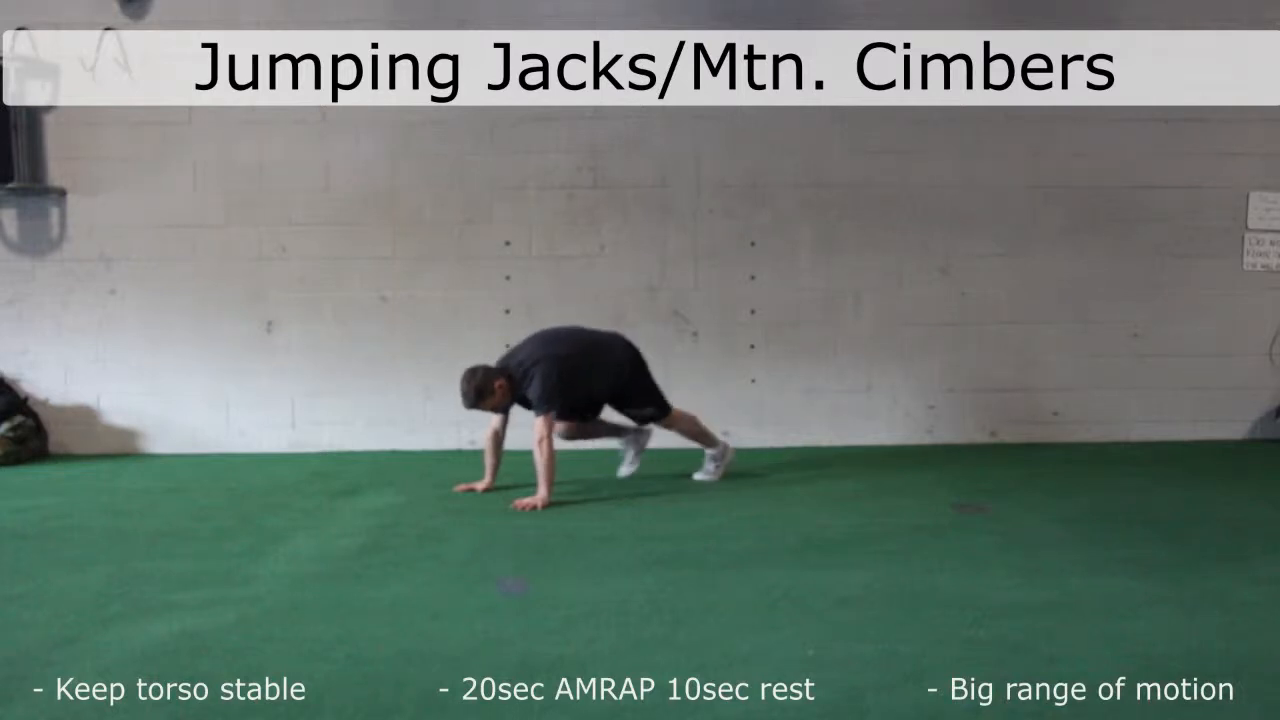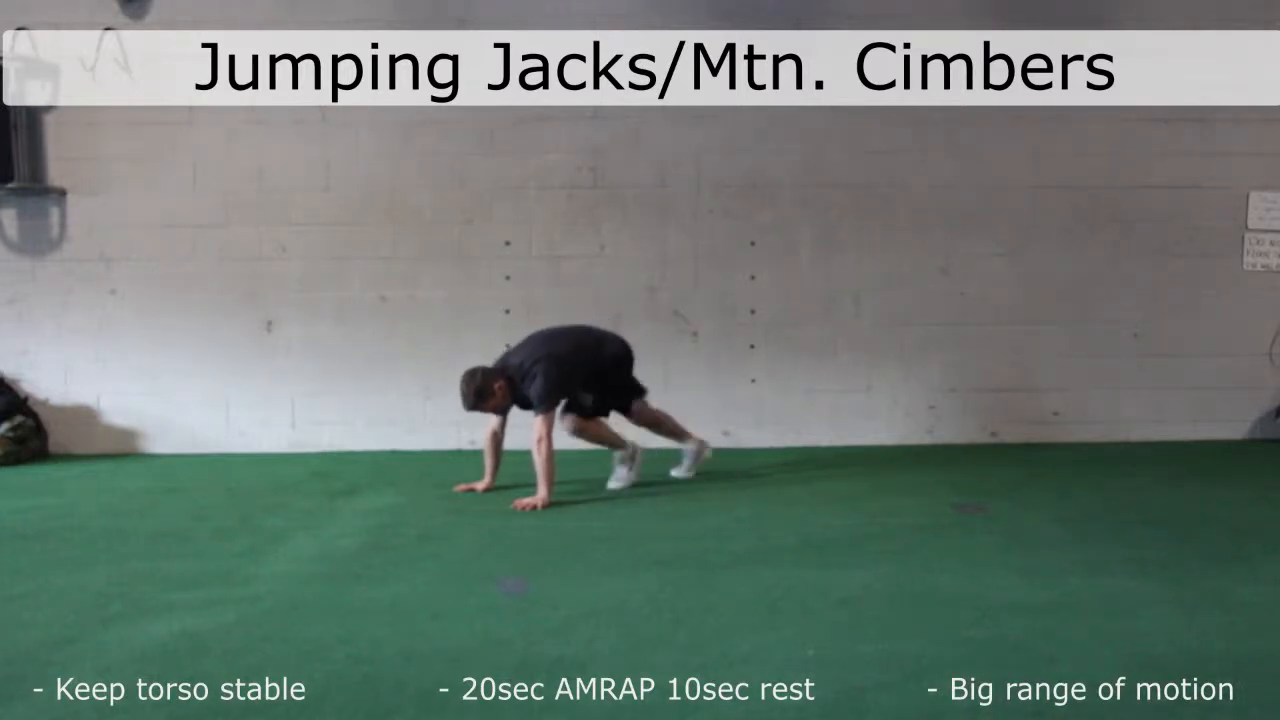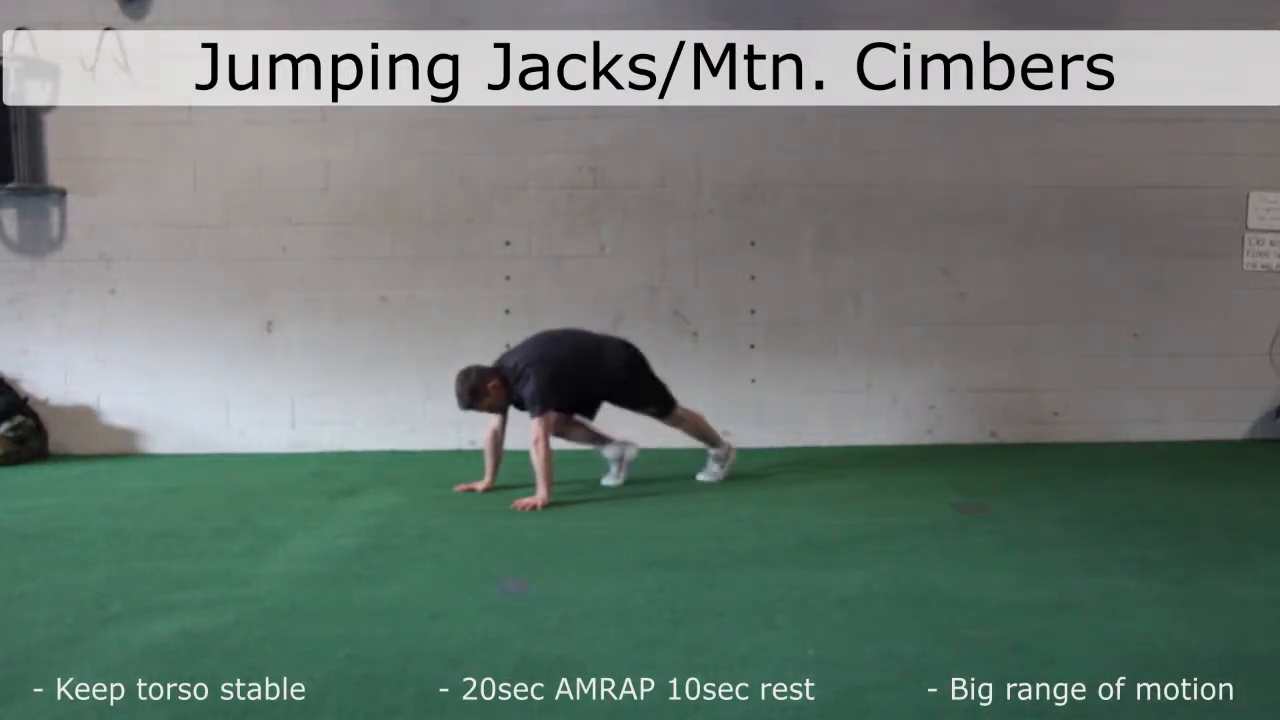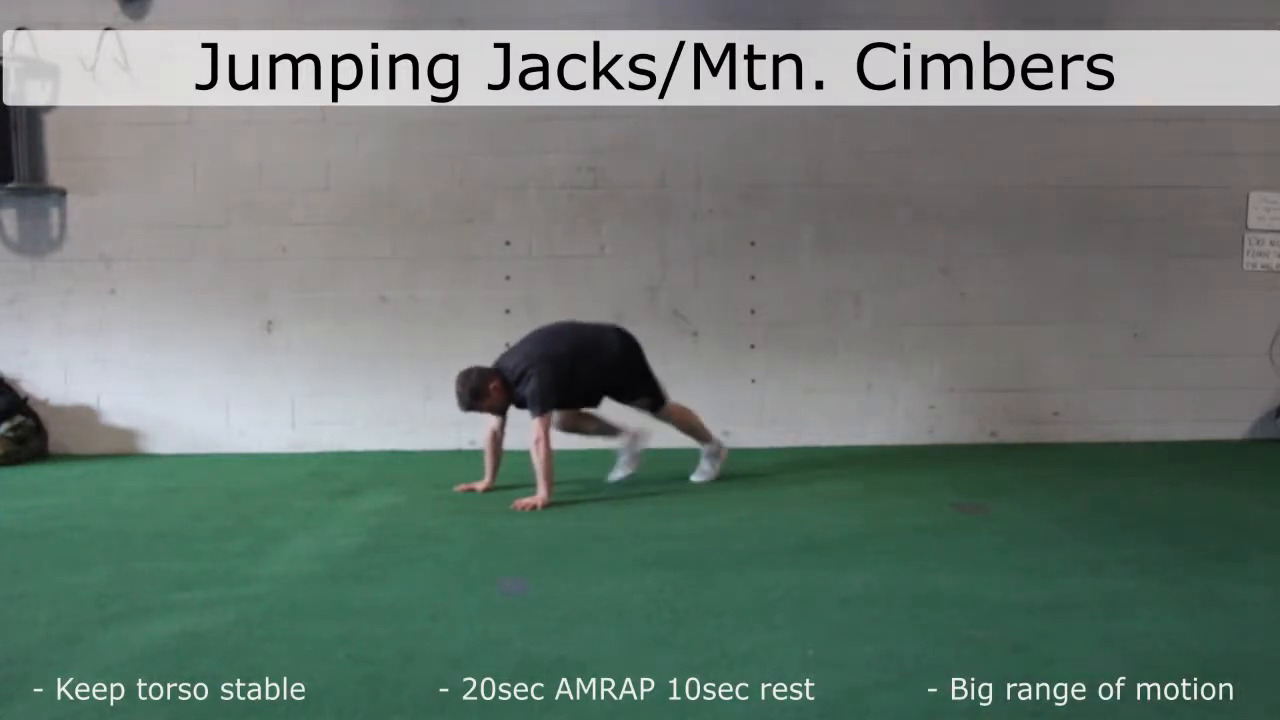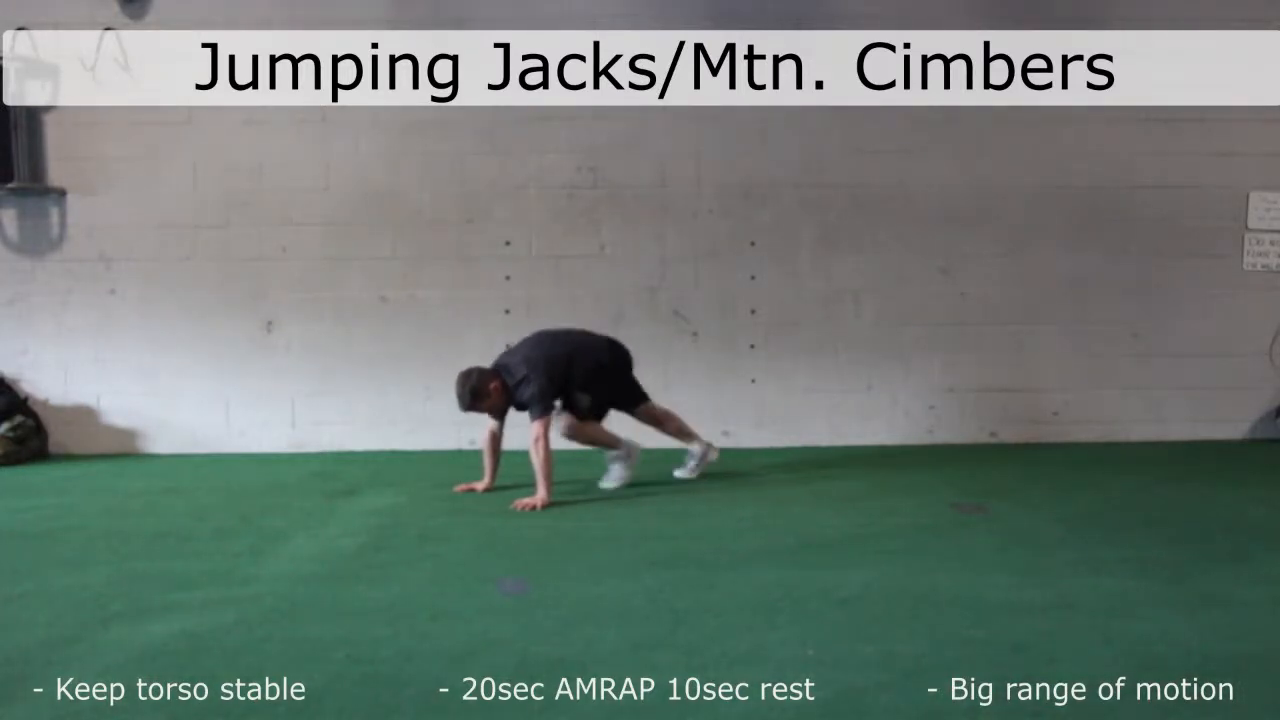
dt=1s
person 1, frame 1
left shoulder: (539, 378)
right shoulder: (501, 374)
left elbow: (542, 438)
right elbow: (496, 430)
left wrist: (543, 494)
right wrist: (488, 480)
left hip: (619, 361)
right hip: (592, 369)
left knee: (661, 415)
right knee: (566, 428)
left ankle: (717, 451)
right ankle: (632, 439)
person 1, frame 2
left shoulder: (538, 378)
right shoulder: (498, 376)
left elbow: (541, 438)
right elbow: (495, 431)
left wrist: (543, 495)
right wrist: (487, 480)
left hip: (612, 357)
right hip: (595, 360)
left knee: (573, 422)
right knee: (637, 413)
left ankle: (625, 452)
right ankle: (692, 446)
person 1, frame 3
left shoulder: (531, 380)
right shoulder: (499, 375)
left elbow: (539, 439)
right elbow: (495, 431)
left wrist: (543, 494)
right wrist: (488, 480)
left hip: (618, 364)
right hip: (594, 371)
left knee: (668, 414)
right knee: (555, 423)
left ankle: (721, 451)
right ankle: (614, 450)
person 1, frame 4
left shoulder: (533, 379)
right shoulder: (498, 375)
left elbow: (539, 438)
right elbow: (494, 430)
left wrist: (543, 495)
right wrist: (487, 481)
left hip: (614, 353)
right hip: (593, 356)
left knee: (658, 408)
right knee: (561, 419)
left ankle: (711, 448)
right ankle: (626, 439)
person 1, frame 5
left shoulder: (531, 382)
right shoulder: (497, 375)
left elbow: (539, 440)
right elbow: (493, 431)
left wrist: (542, 495)
right wrist: (487, 480)
left hip: (605, 361)
right hip: (584, 363)
left knee: (569, 425)
right knee: (645, 411)
left ankle: (621, 452)
right ankle: (700, 448)
